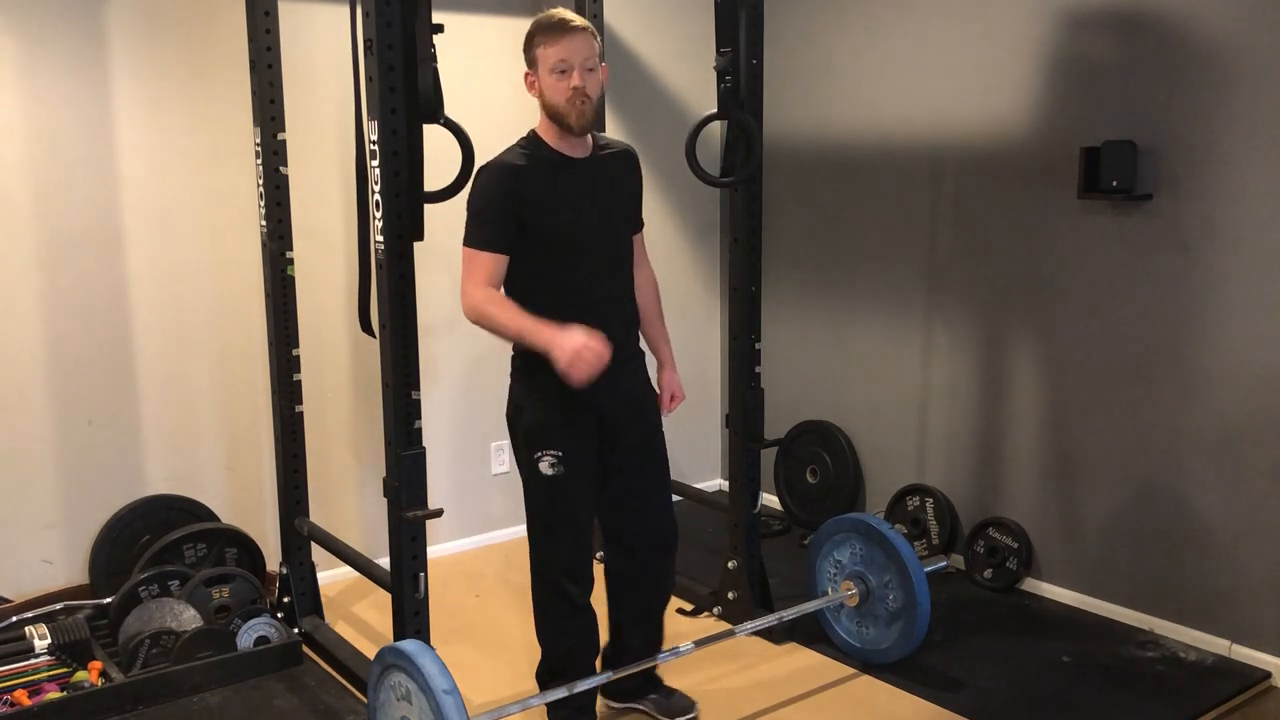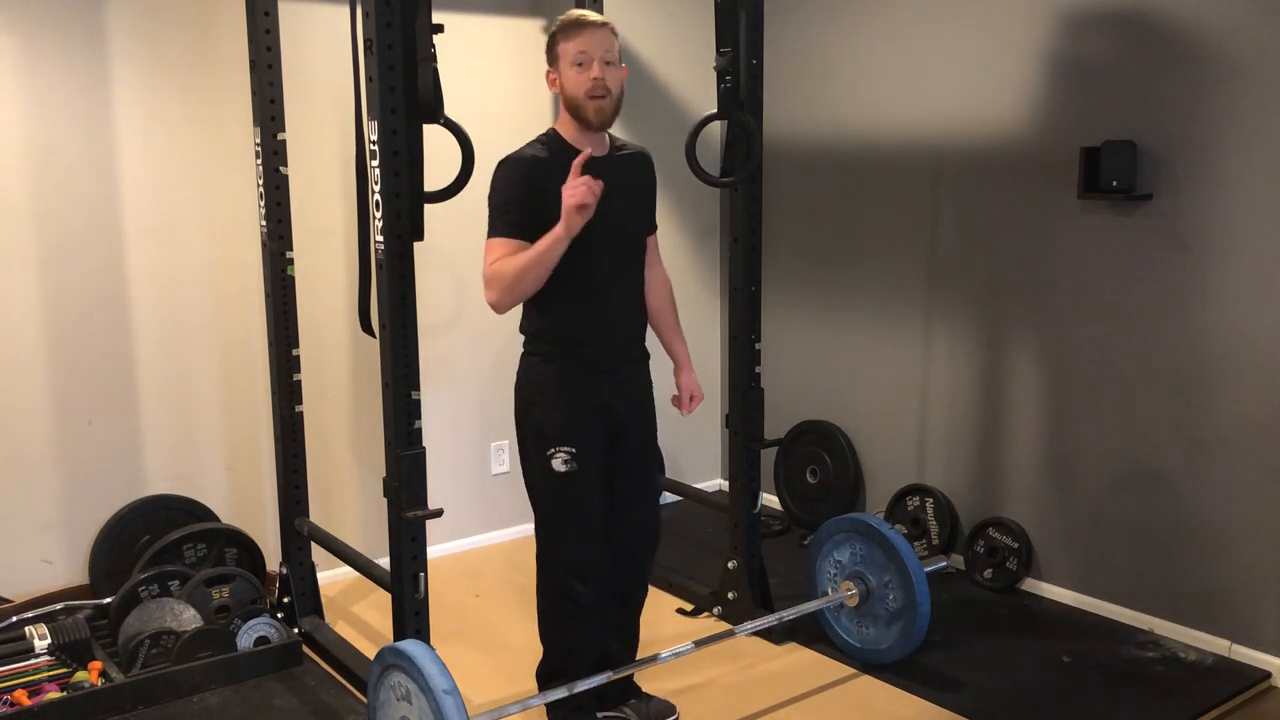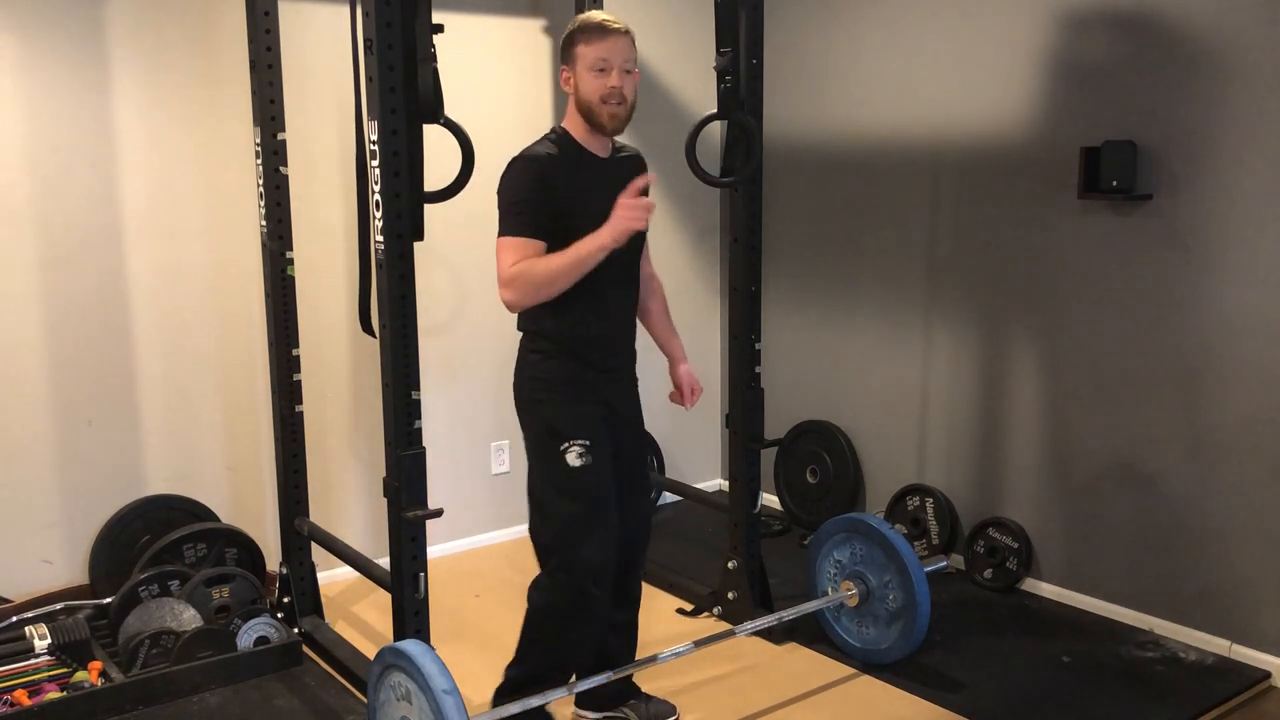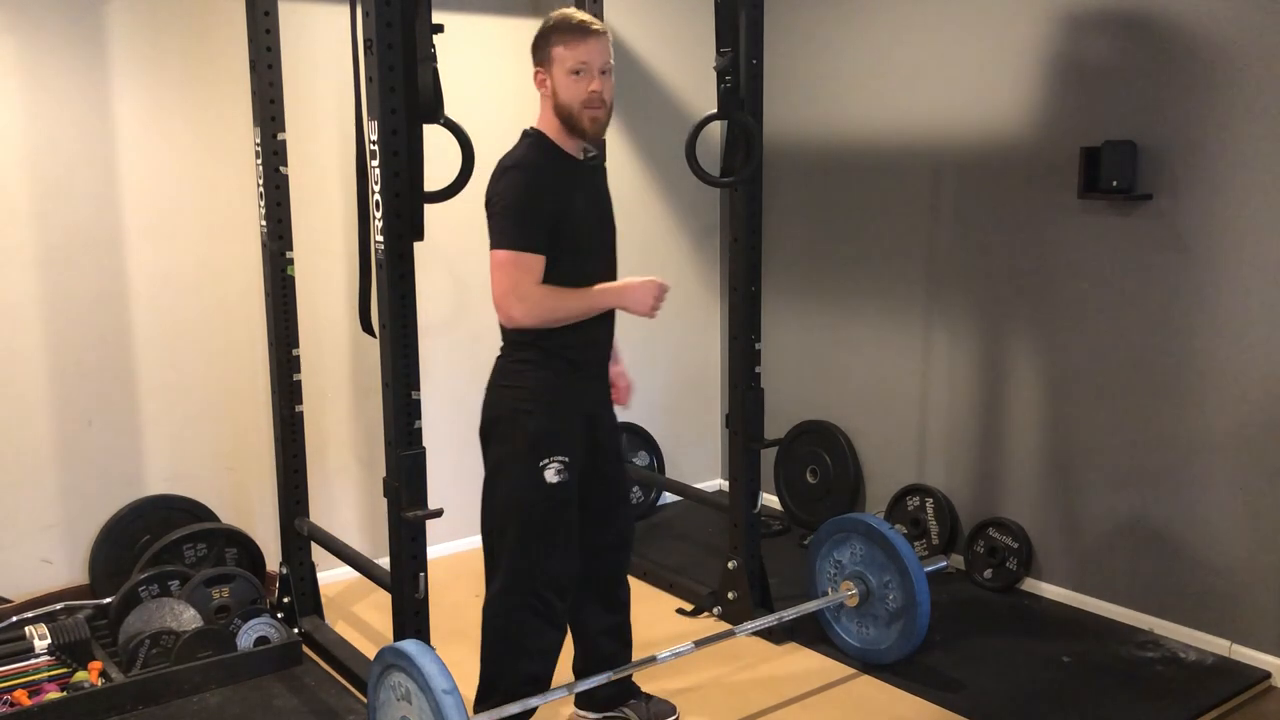
dt=0.3s
person 1, frame 1
left shoulder: (622, 162)
right shoulder: (507, 177)
right elbow: (479, 296)
left wrist: (664, 359)
right wrist: (552, 338)
left hip: (625, 382)
right hip: (552, 398)
left knee: (649, 535)
right knee: (564, 559)
person 1, frame 2
left shoulder: (636, 165)
right shoulder: (526, 171)
right elbow: (499, 291)
left wrist: (681, 359)
right wrist: (567, 222)
left hip: (628, 380)
right hip: (559, 388)
left knee: (632, 541)
right knee: (571, 555)
person 1, frame 3
left shoulder: (632, 168)
right shoulder: (537, 169)
right elbow: (515, 287)
left wrist: (676, 355)
right wrist: (607, 231)
left hip: (617, 379)
right hip: (557, 383)
left knee: (626, 539)
right knee: (580, 553)
person 1, frame 4
left shoulder: (589, 167)
right shoulder: (525, 174)
right elbow: (518, 303)
left wrist: (608, 357)
right wrist: (621, 295)
left hip: (585, 392)
right hip: (534, 400)
left knee: (605, 548)
right knee: (533, 573)
